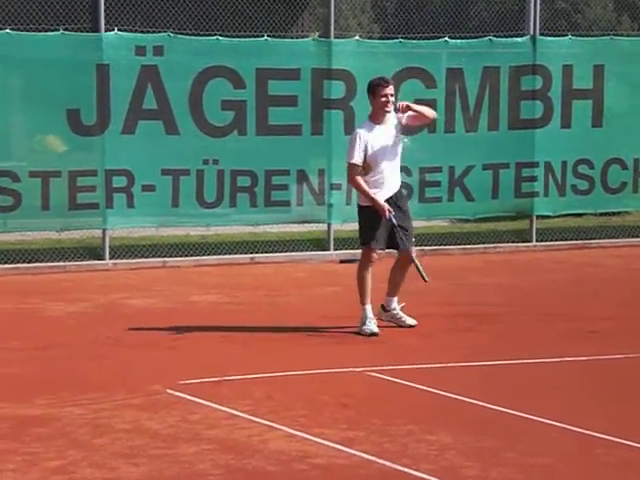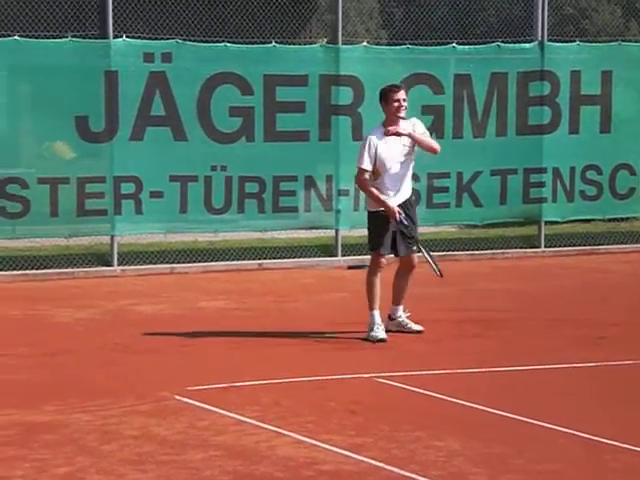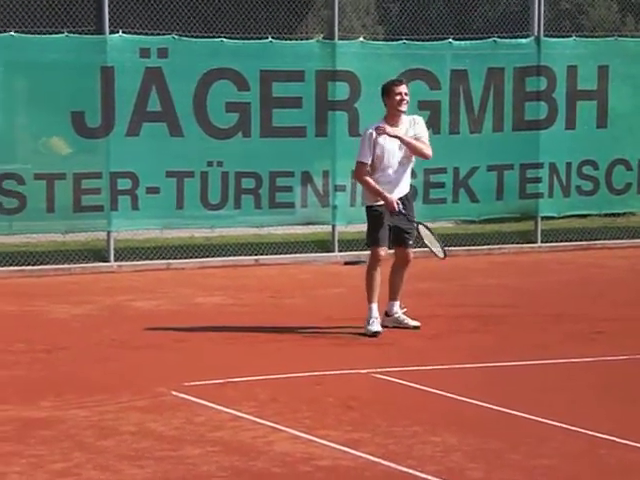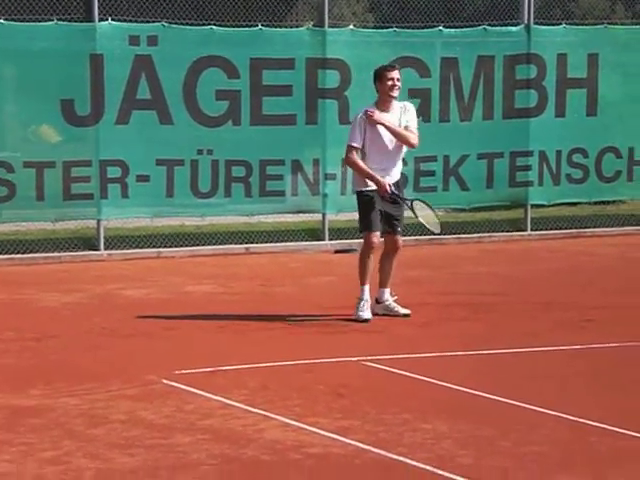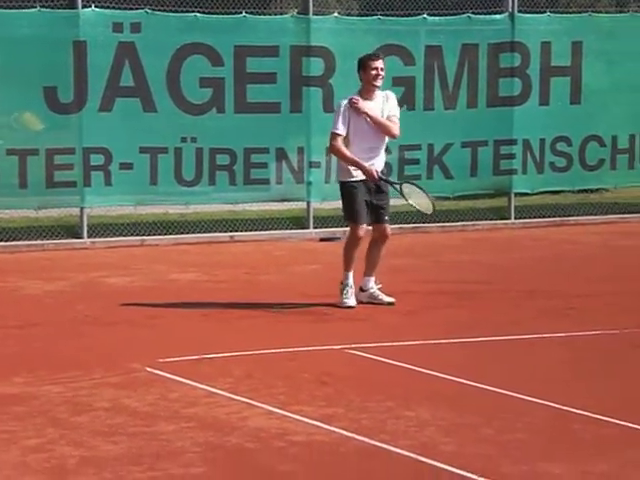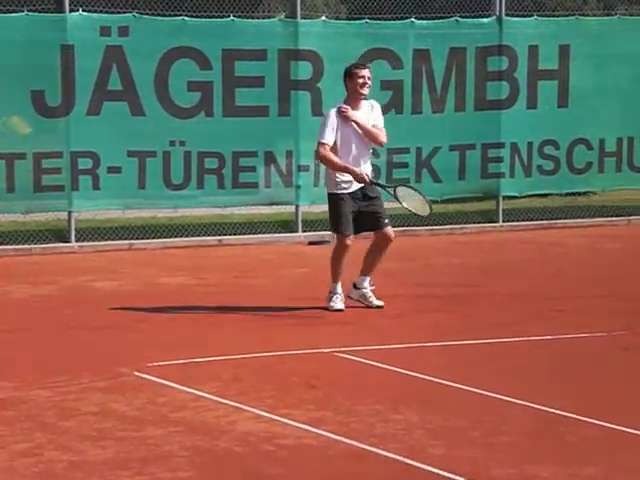
dt=0.1s
person 1, frame 1
left shoulder: (398, 117)
right shoulder: (361, 134)
left elbow: (431, 117)
right elbow: (353, 175)
left wrist: (412, 107)
right wrist: (376, 202)
left hip: (396, 196)
right hip: (372, 202)
left knee: (407, 255)
right knee: (369, 257)
left ankle: (389, 307)
right ankle: (367, 316)
person 1, frame 2
left shoulder: (413, 126)
right shoulder: (373, 139)
left elbow: (435, 149)
right elbow: (362, 180)
left wrist: (407, 132)
right wrist: (385, 204)
left hip: (405, 203)
right hip: (380, 208)
left knee: (409, 262)
right knee: (378, 263)
left ankle: (396, 315)
right ankle: (375, 322)
person 1, frame 3
left shoulder: (414, 123)
right shoulder: (372, 133)
left elbow: (427, 153)
right elbow: (360, 173)
left wrist: (399, 135)
right wrist: (384, 196)
left hip: (403, 198)
right hip: (378, 202)
left knee: (405, 257)
right knee: (377, 256)
left ankle: (392, 311)
right ankle: (373, 316)
person 1, frame 4
left shoulder: (406, 109)
right shoulder: (363, 118)
left elbow: (413, 142)
right elbow: (350, 157)
left wrist: (384, 122)
right wrist: (376, 179)
left hip: (393, 185)
right hip: (368, 187)
left knee: (394, 243)
right knee: (372, 240)
left ankle: (383, 299)
right ankle: (364, 298)
person 1, frame 5
left shoulder: (388, 99)
right shoulder: (346, 105)
left elbow: (395, 132)
right elbow: (334, 145)
left wrist: (367, 111)
right wrist: (362, 166)
left hip: (377, 175)
right hip: (352, 177)
left knee: (382, 233)
right knee: (358, 232)
left ankle: (367, 287)
right ankle: (347, 284)
person 1, frame 6
left shoulder: (373, 107)
right shoulder: (335, 115)
left elbow: (381, 140)
right elbow: (322, 153)
left wrist: (356, 120)
right wrist: (351, 170)
left hip: (365, 184)
right hip: (341, 188)
left knee: (386, 235)
right knee: (344, 242)
left ankle: (360, 286)
right ankle: (335, 291)
